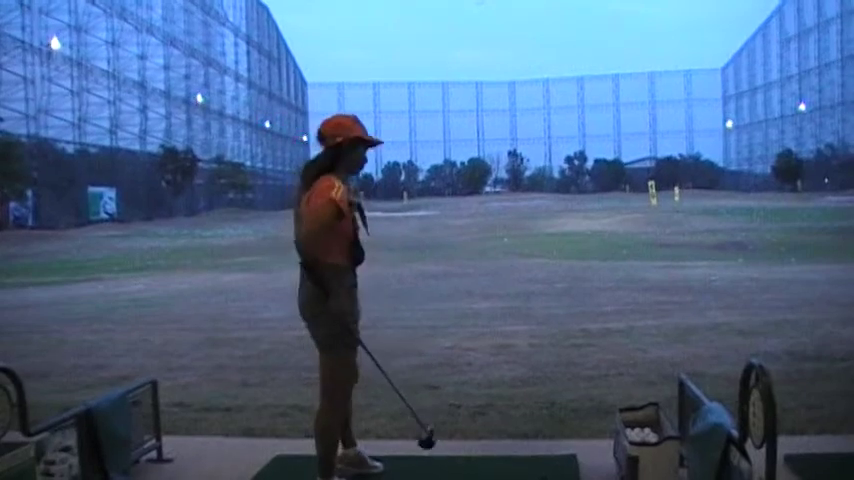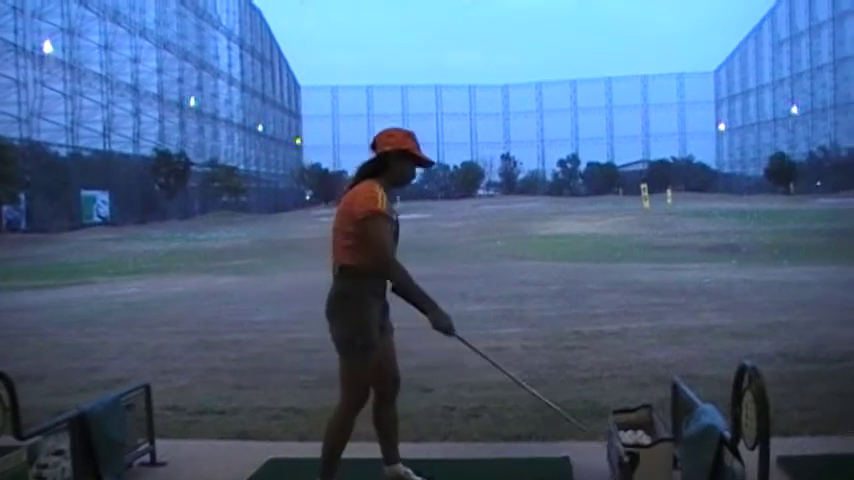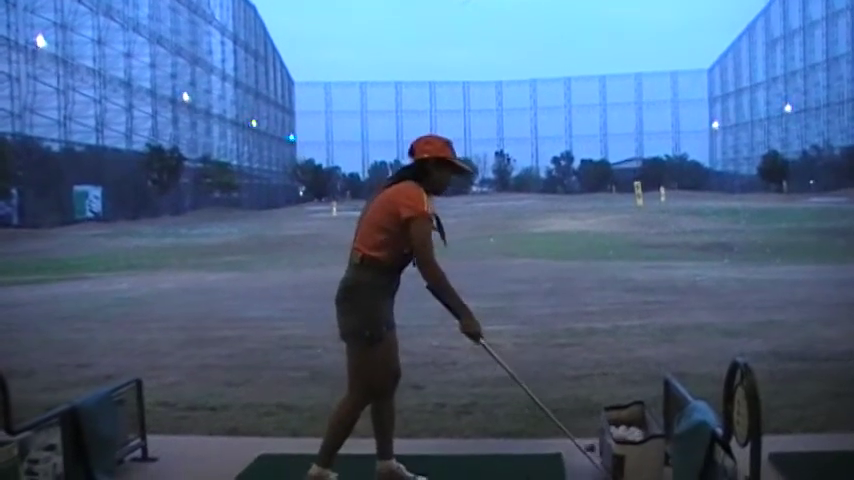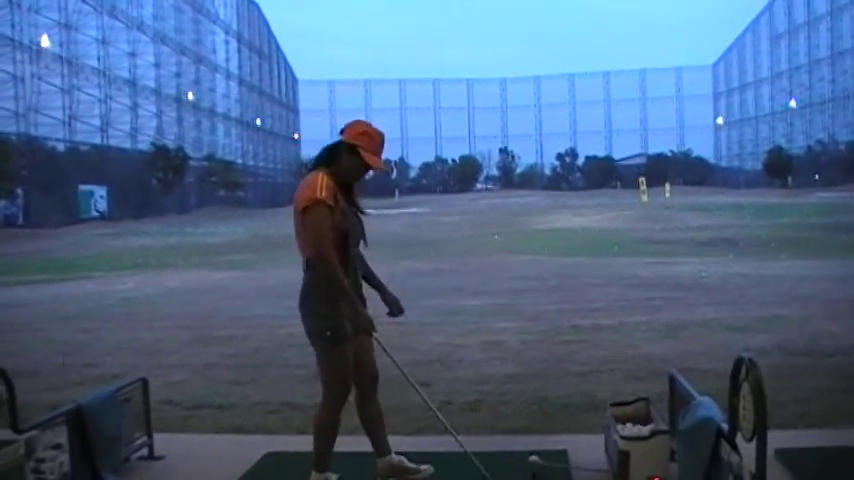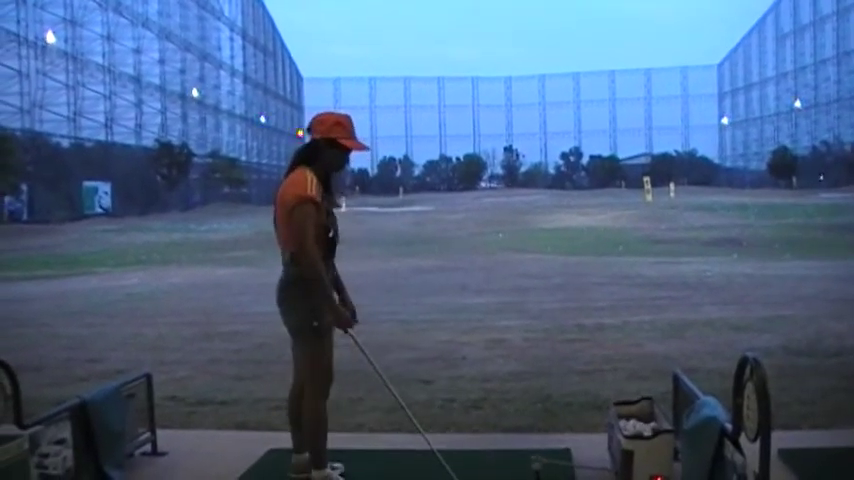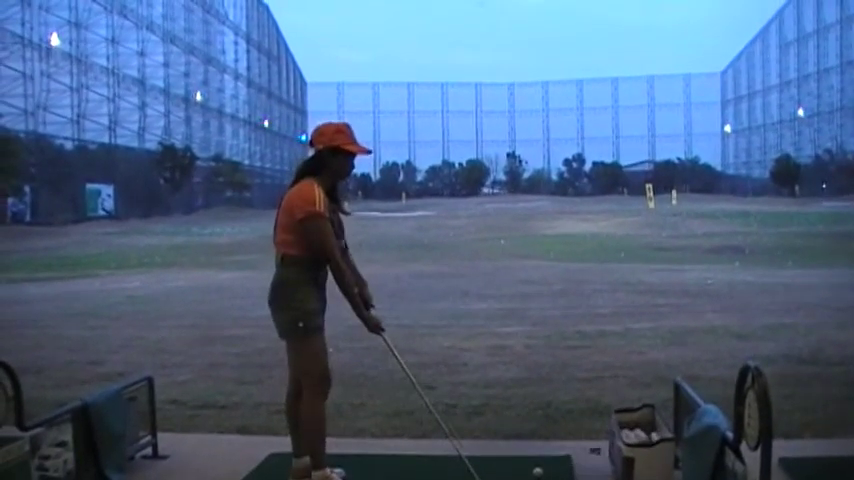
dt=0.7s
person 1, frame 1
left shoulder: (323, 185)
right shoulder: (334, 189)
right elbow: (305, 242)
right wrist: (333, 293)
left hip: (331, 294)
right hip: (331, 297)
left knee: (344, 380)
right knee: (334, 393)
person 1, frame 2
left shoulder: (371, 193)
right shoulder: (373, 196)
right elbow: (388, 263)
right wrist: (432, 310)
left hip: (369, 300)
right hip: (355, 301)
left knee: (388, 386)
right knee: (354, 398)
person 1, frame 3
left shoulder: (401, 192)
right shoulder: (414, 197)
right elbow: (427, 263)
right wrist: (464, 314)
left hip: (374, 292)
right hip: (366, 295)
left knee: (387, 381)
right knee: (363, 390)
person 1, frame 4
left shoulder: (340, 192)
right shoulder: (317, 188)
right elbow: (323, 257)
left wrist: (382, 291)
right wrist: (356, 308)
left hip: (346, 297)
right hip: (325, 299)
left knee: (368, 380)
right knee: (337, 390)
person 1, frame 5
left shoulder: (314, 184)
right shoulder: (305, 185)
right elbow: (307, 254)
left wrist: (343, 294)
right wrist: (334, 305)
left hip: (307, 291)
right hip: (305, 293)
left knee: (305, 380)
right knee: (318, 383)
person 1, frame 6
left shoulder: (323, 194)
right shoulder: (310, 196)
left elbow: (340, 251)
right elbow: (332, 261)
left wrist: (362, 287)
right wrist: (362, 313)
left hip: (304, 292)
right hip: (296, 294)
left knee: (301, 382)
right knee: (317, 384)
